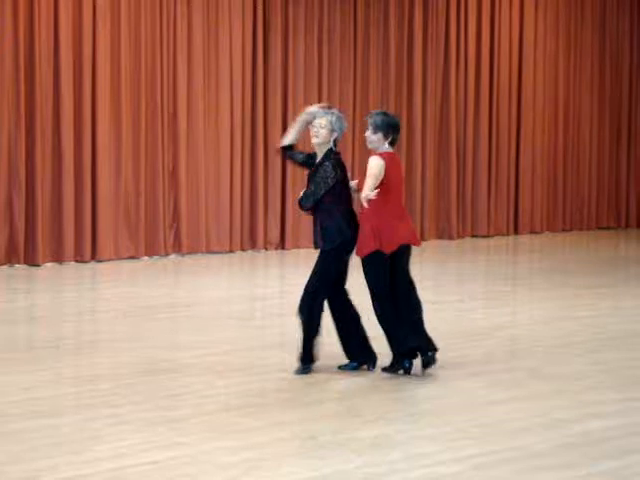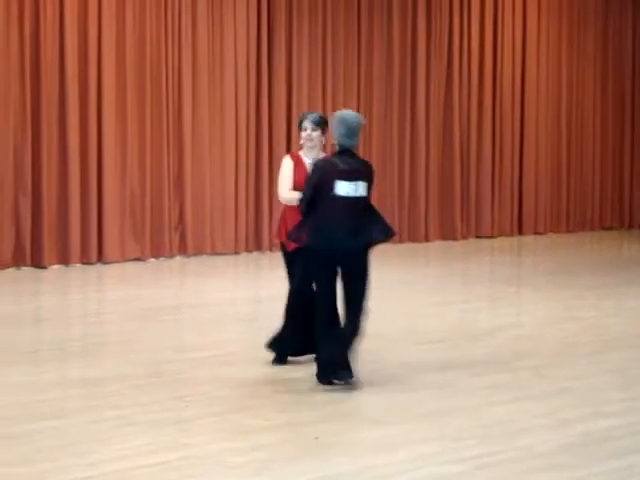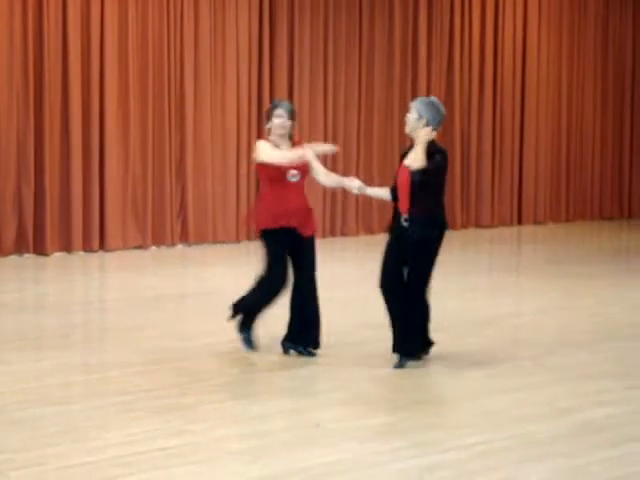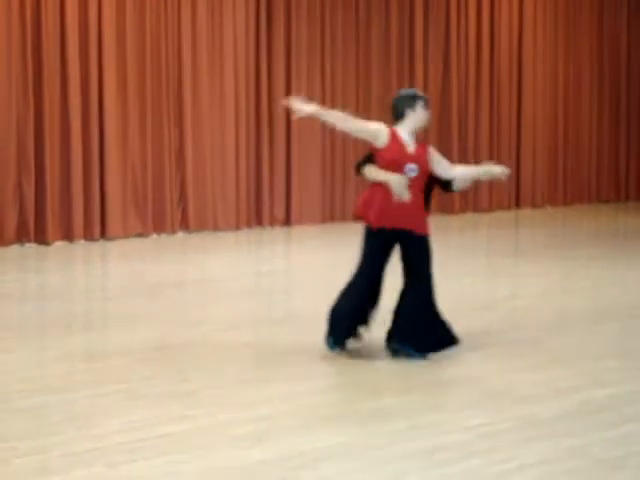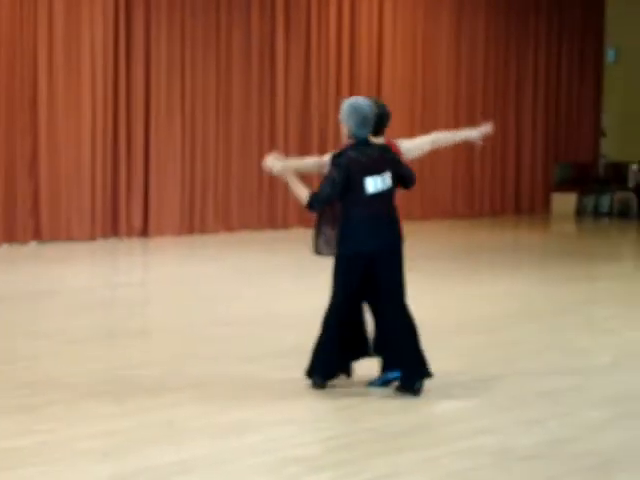
dt=1s
person 1, frame 1
left shoulder: (377, 160)
right shoulder: (393, 160)
left elbow: (370, 184)
right elbow: (363, 184)
left wrist: (365, 194)
left hip: (379, 236)
right hip: (401, 234)
left knee: (382, 297)
right knee: (404, 291)
left ankle: (402, 354)
right ankle: (421, 346)
person 1, frame 2
right shoulder: (289, 160)
right elbow: (284, 196)
right hip: (292, 232)
left knee: (299, 289)
right knee: (300, 289)
left ankle: (286, 346)
right ankle: (310, 342)
person 1, frame 3
left shoulder: (303, 152)
right shoulder: (263, 147)
left elbow: (325, 178)
right elbow: (284, 159)
left wrist: (347, 181)
right wrist: (310, 150)
left hip: (301, 221)
right hip: (273, 220)
left knee: (305, 280)
right knee: (276, 277)
left ankle: (296, 339)
right ankle: (246, 317)
person 1, frame 4
left shoulder: (425, 150)
right shoulder: (382, 133)
left elbow: (451, 171)
right elbow: (349, 124)
left wrist: (486, 170)
right wrist: (315, 110)
left hip: (413, 221)
right hip: (382, 218)
left knee: (419, 280)
right knee: (368, 276)
left ankle: (403, 340)
right ankle: (339, 330)
person 1, frame 5
right shoulder: (397, 150)
left elbow: (319, 163)
right elbow: (435, 139)
left wrist: (284, 164)
right wrist: (471, 132)
right knee: (379, 297)
left ankle: (346, 359)
right ankle: (393, 364)
person 2, frame 1
left shoulder: (331, 165)
right shoulder: (318, 160)
left elbow: (306, 203)
right elbow: (285, 148)
left wrist: (305, 197)
right wrist: (304, 116)
left hip: (337, 237)
right hip: (336, 236)
left knee: (312, 296)
right knee: (335, 294)
left ankle: (307, 358)
right ankle: (361, 355)
person 2, frame 2
left shoulder: (322, 167)
right shoulder: (365, 169)
left elbow: (305, 204)
left hip: (322, 242)
right hip: (354, 243)
left knee: (325, 302)
right knee: (354, 305)
left ankle: (328, 368)
right ankle: (338, 362)
person 2, frame 3
left shoulder: (437, 155)
right shoulder: (410, 152)
left elbow: (418, 175)
left wrist: (422, 143)
right wrist: (364, 190)
left hip: (426, 229)
right hip: (404, 227)
left knee: (415, 287)
right knee: (390, 283)
left ankle: (417, 345)
right ankle: (409, 346)
person 2, frame 4
left shoulder: (427, 154)
right shoulder: (386, 144)
left elbow: (450, 183)
right elbow: (365, 168)
left wrist: (475, 175)
right wrist: (389, 178)
left hip: (412, 221)
right hip: (385, 217)
left knee: (417, 279)
right knee: (372, 274)
person 2, frame 5
left shoulder: (342, 160)
right shoulder: (383, 154)
left elbow: (316, 202)
right elbow: (408, 180)
left wrist: (289, 178)
left hip: (353, 244)
right hip: (386, 240)
left knee: (341, 303)
right knee: (392, 304)
left ankle: (322, 370)
right ankle: (413, 374)
